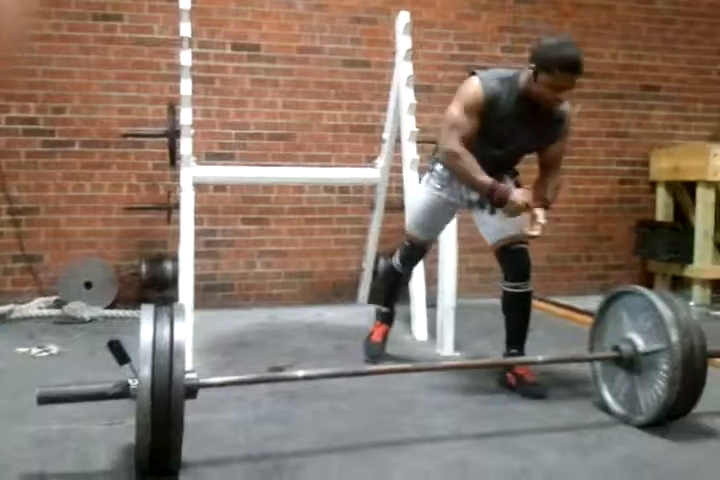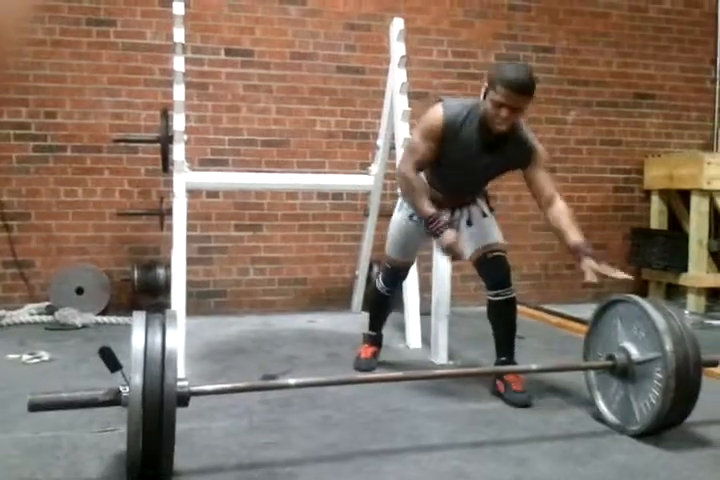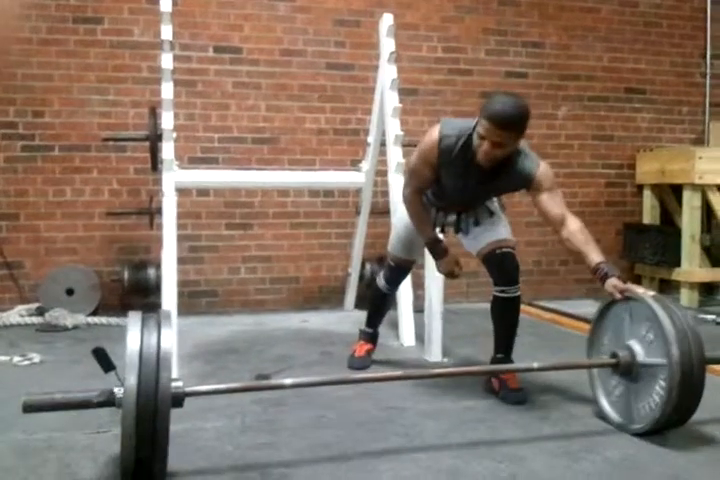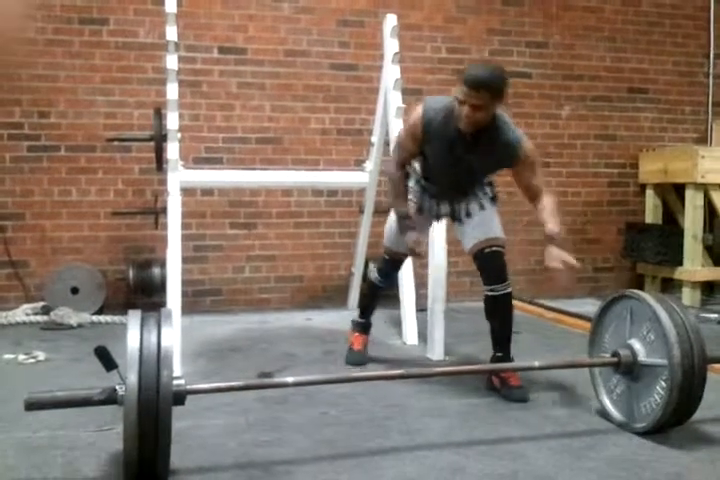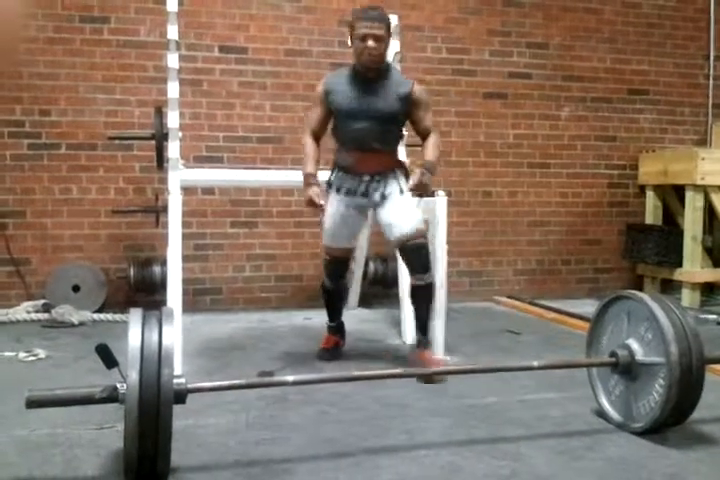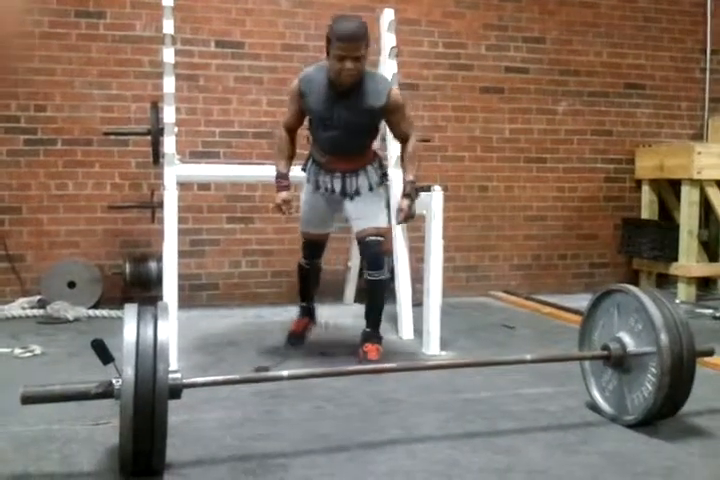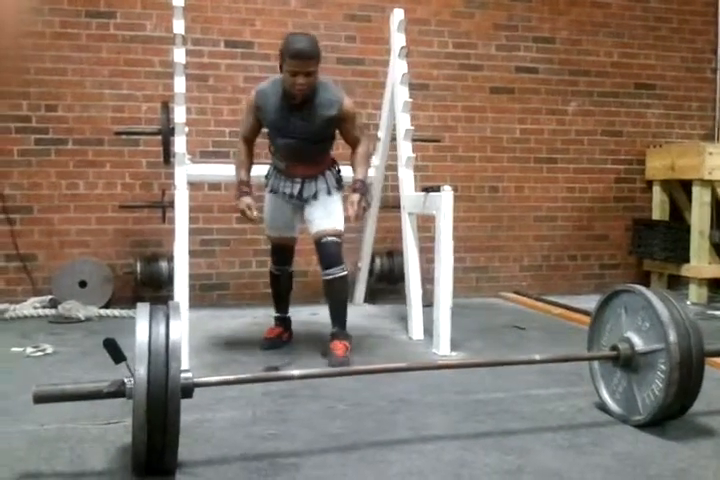
dt=0.5s
person 1, frame 1
left shoulder: (559, 116)
right shoulder: (482, 89)
left elbow: (551, 170)
right elbow: (450, 150)
left wrist: (538, 206)
right wrist: (503, 195)
left hip: (499, 181)
right hip: (449, 175)
left knee: (519, 265)
right knee: (412, 250)
left ankle: (515, 363)
right ankle: (383, 317)
person 1, frame 2
left shoulder: (527, 147)
right shoulder: (444, 116)
left elbow: (551, 202)
right elbow: (407, 170)
left wrist: (583, 252)
right wrist: (436, 226)
left hip: (470, 204)
right hip: (422, 199)
left knee: (499, 273)
right knee: (393, 271)
left ankle: (505, 368)
right ankle: (372, 339)
person 1, frame 3
left shoulder: (531, 170)
right shoulder: (441, 139)
left elbow: (565, 222)
right elbow: (412, 192)
left wrist: (605, 272)
right wrist: (438, 250)
left hip: (478, 208)
right hip: (426, 202)
left knee: (507, 271)
right knee: (396, 267)
left ankle: (501, 366)
right ankle: (367, 337)
person 1, frame 4
left shoulder: (513, 142)
right shoulder: (425, 116)
left elbow: (539, 193)
right elbow: (398, 166)
left wrist: (553, 241)
right wrist: (406, 222)
left hip: (472, 196)
right hip: (423, 190)
left knee: (494, 267)
right knee: (391, 259)
left ankle: (501, 363)
right ankle: (361, 327)
person 1, frame 5
left shoulder: (408, 88)
right shoulder: (331, 85)
left elbow: (430, 134)
right elbow: (311, 135)
left wrist: (427, 167)
right wrist: (311, 180)
left hip: (391, 182)
right hip: (344, 183)
left knee: (417, 253)
right knee: (335, 264)
left ankle: (422, 342)
right ankle: (335, 331)
person 1, frame 6
left shoulder: (385, 93)
right shoulder: (305, 83)
left elbow: (407, 138)
right elbow: (288, 131)
left wrist: (409, 190)
right wrist: (282, 182)
left hip: (364, 176)
right hip: (319, 174)
left knee: (374, 253)
right knee: (312, 249)
left ankle: (371, 336)
right ankle: (306, 313)
person 1, frame 7
left shoulder: (338, 102)
right shoulder: (261, 96)
left elbow: (359, 143)
right elbow: (246, 141)
left wrist: (358, 186)
right wrist: (243, 189)
left hip: (322, 181)
right hip: (281, 180)
left knee: (331, 252)
right knee: (280, 252)
left ankle: (339, 335)
right ankle: (282, 323)
